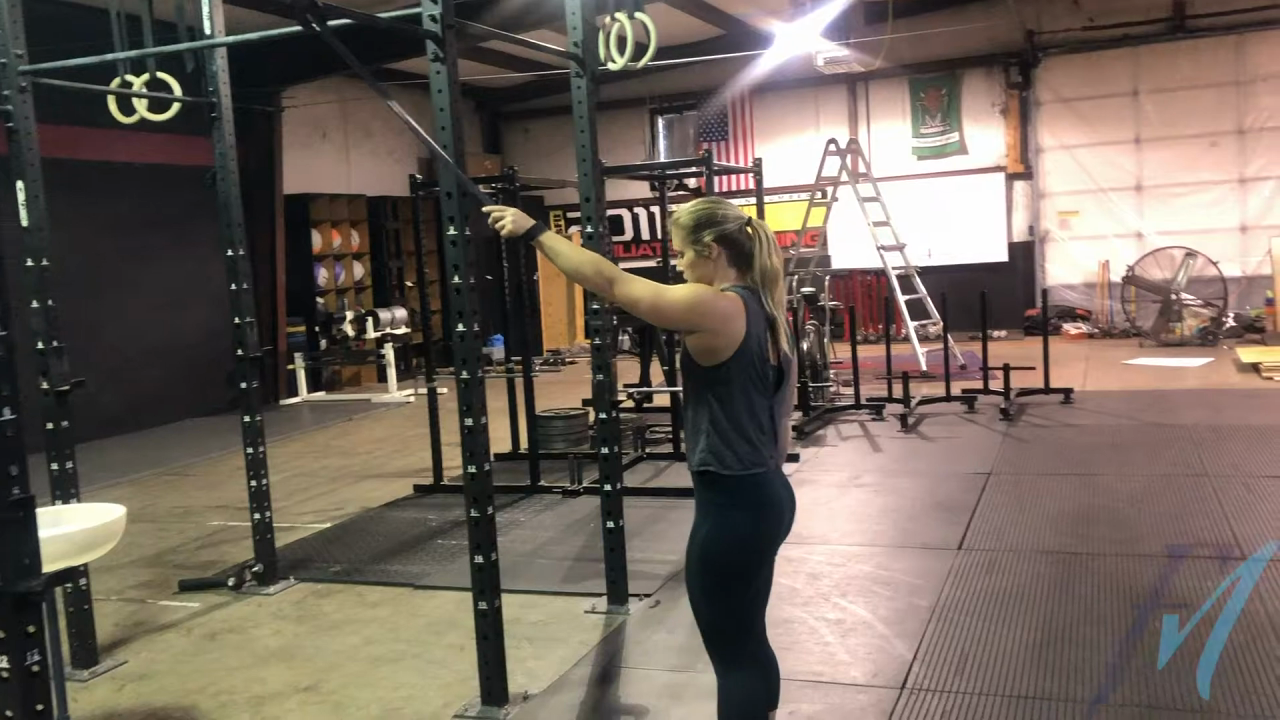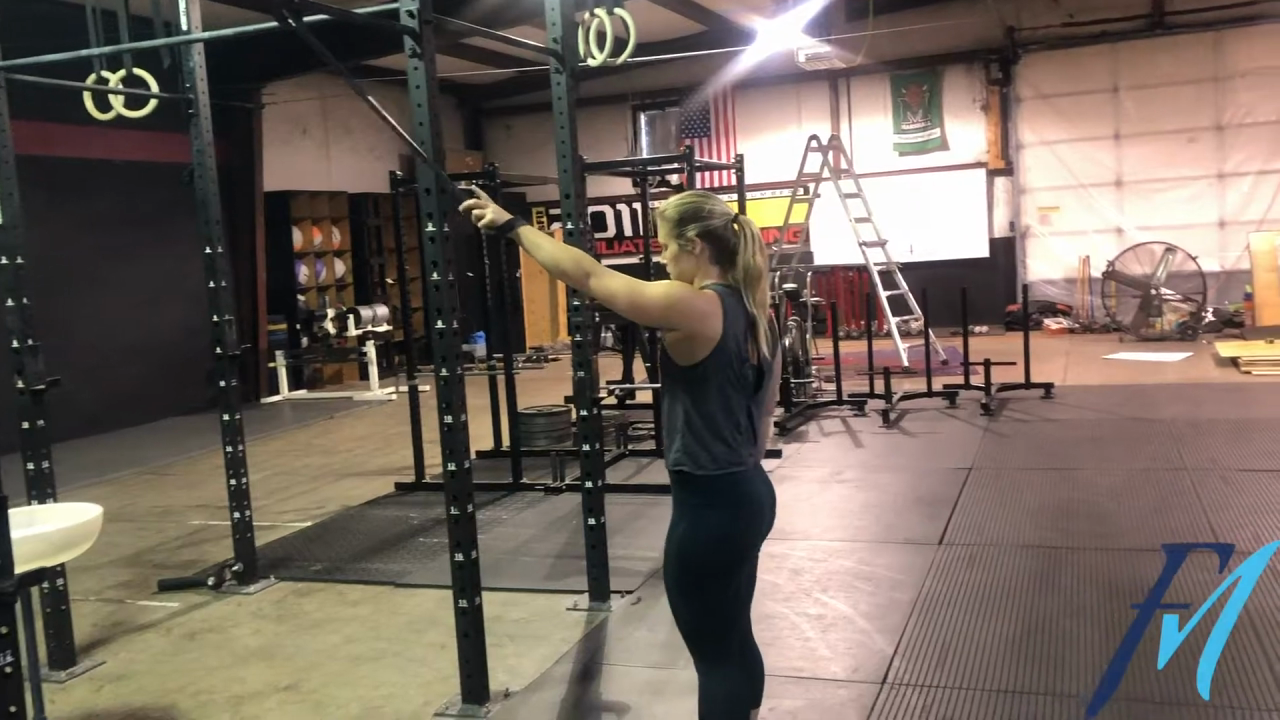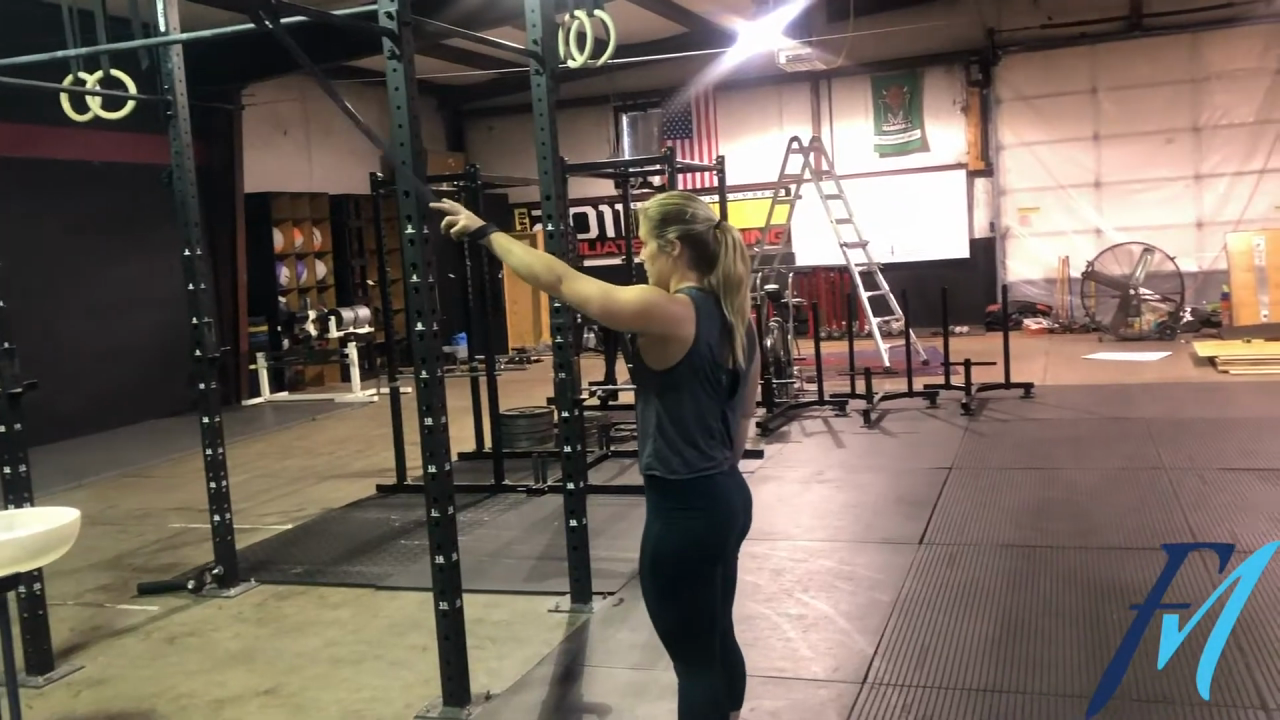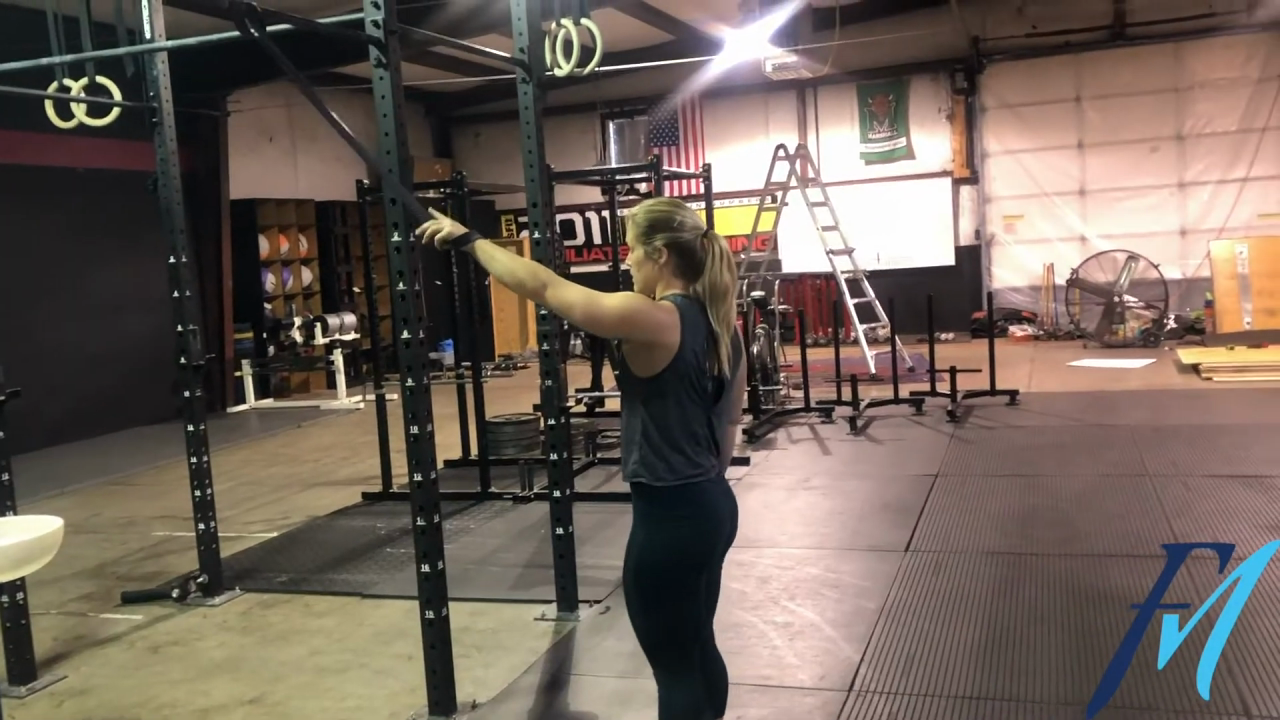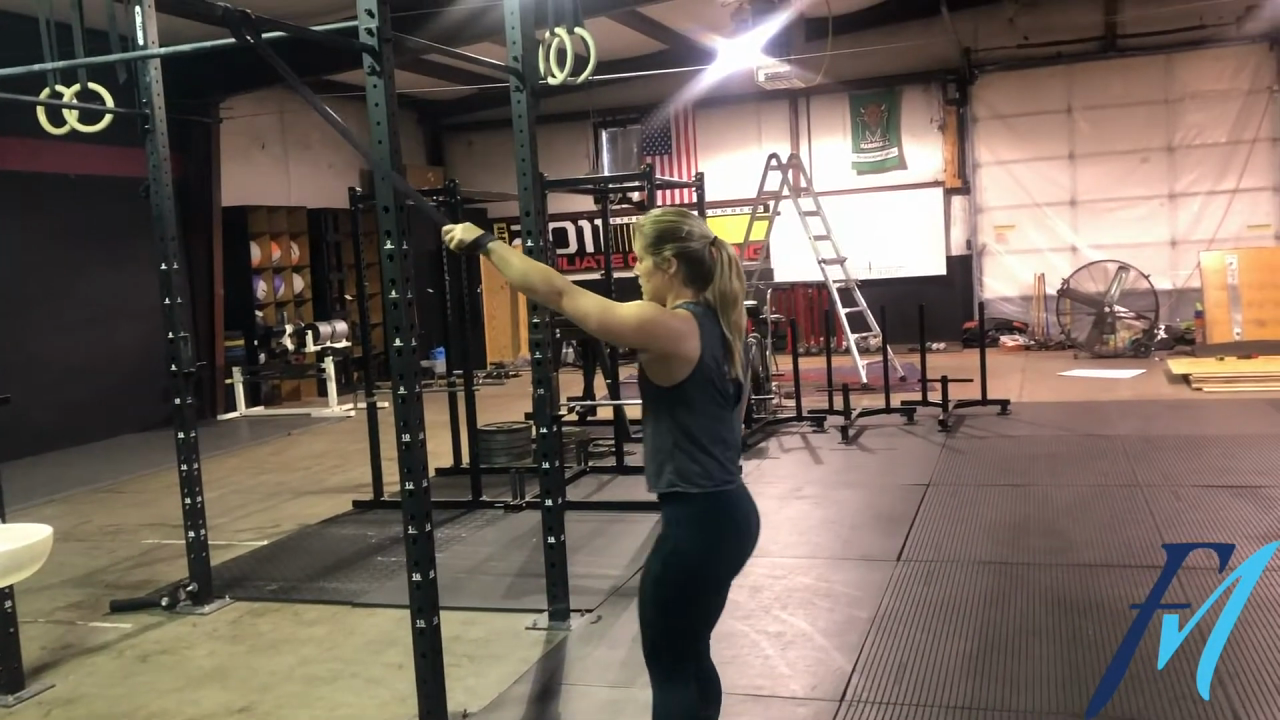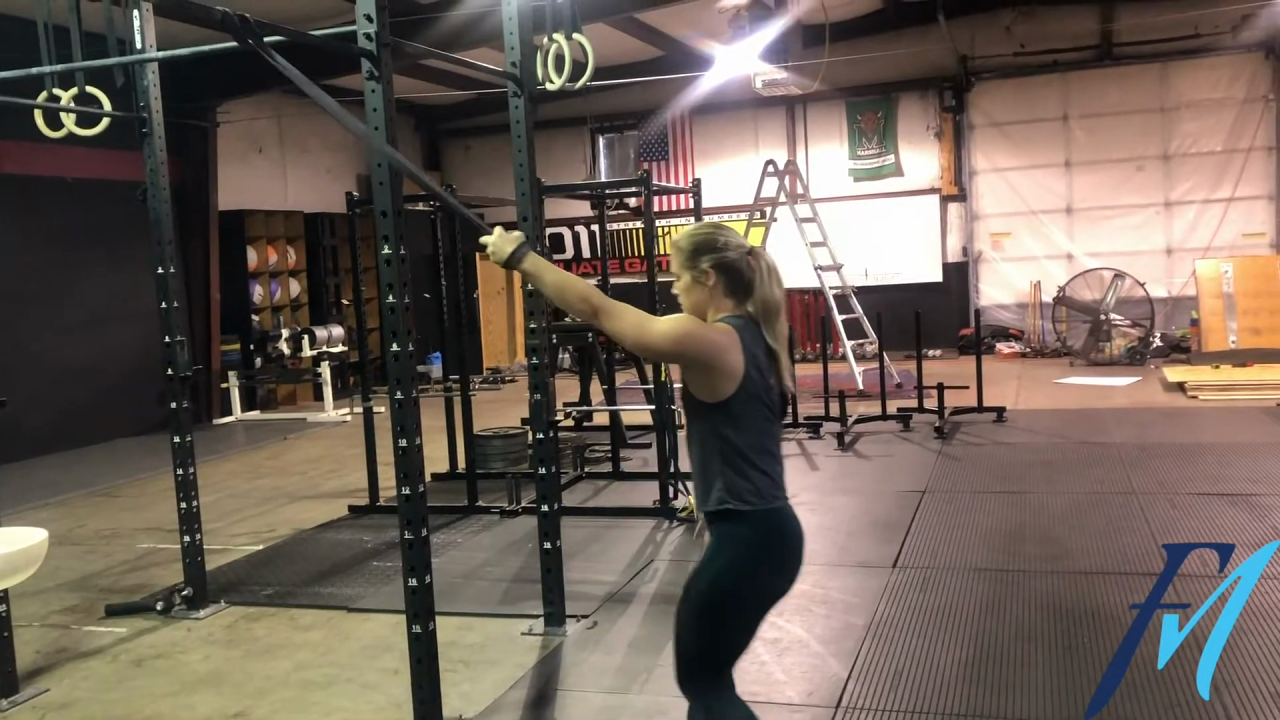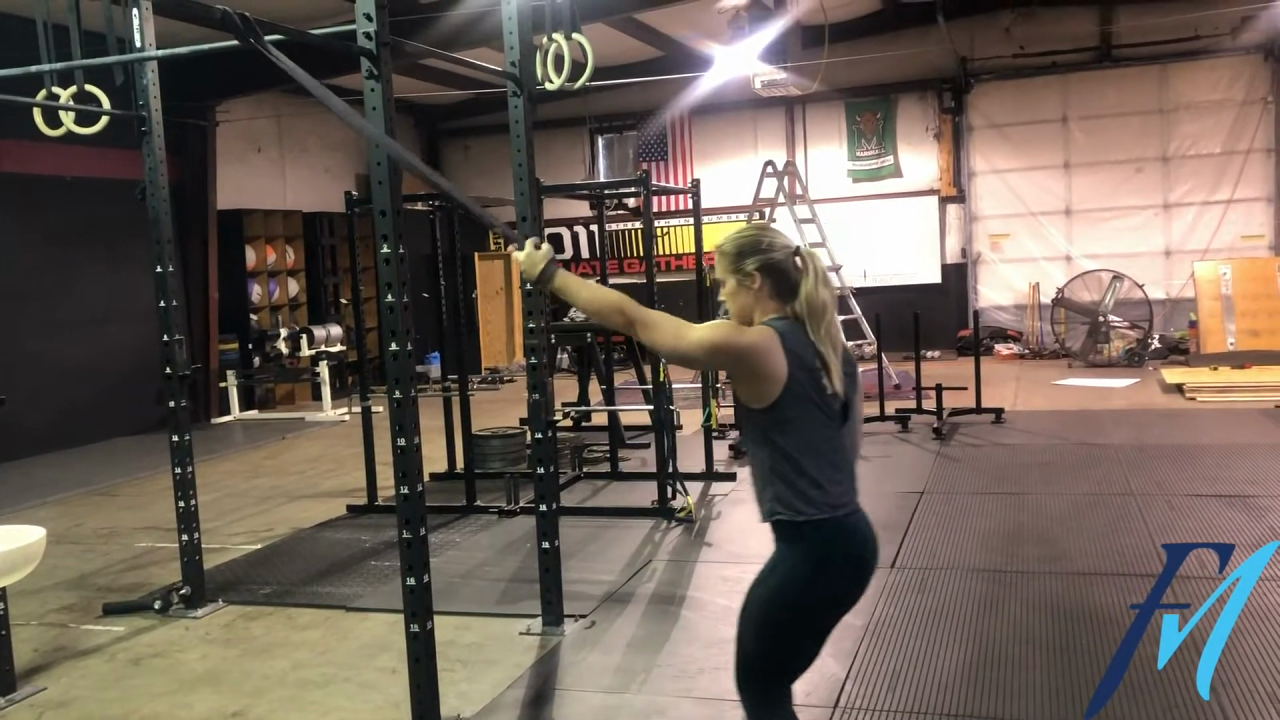
dt=0.3s
person 1, frame 1
left shoulder: (715, 308)
right shoulder: (767, 313)
left elbow: (610, 281)
left wrist: (534, 231)
left hip: (731, 505)
right hip: (768, 497)
left knee: (733, 657)
right knee: (748, 643)
person 1, frame 2
left shoulder: (692, 307)
right shoulder: (753, 312)
left elbow: (587, 275)
left wrist: (512, 225)
left hip: (708, 505)
right hip: (748, 495)
left knee: (715, 655)
right knee: (734, 640)
person 1, frame 3
left shoulder: (665, 313)
right shoulder: (734, 315)
left elbow: (559, 280)
left wrist: (485, 232)
left hip: (683, 509)
right hip: (726, 498)
left knee: (695, 659)
right knee: (715, 642)
person 1, frame 4
left shoulder: (652, 319)
right shoulder: (720, 323)
left elbow: (543, 286)
left wrist: (468, 239)
left hip: (669, 516)
right hip: (712, 506)
left knee: (675, 667)
right knee: (697, 649)
person 1, frame 5
left shoulder: (668, 328)
right shoulder: (717, 326)
left elbow: (558, 293)
left wrist: (483, 242)
left hip: (699, 522)
right hip: (727, 514)
left knee: (670, 672)
right knee: (686, 658)
person 1, frame 6
left shoulder: (709, 342)
right shoulder: (759, 339)
left elbow: (597, 309)
left wrist: (519, 255)
left hip: (746, 540)
right hip: (768, 530)
right knee: (707, 671)
person 1, frame 7
left shoulder: (752, 348)
right shoulder: (829, 344)
left elbow: (631, 319)
left wrist: (548, 271)
left hip: (816, 548)
right hip: (845, 537)
right knee: (768, 673)
